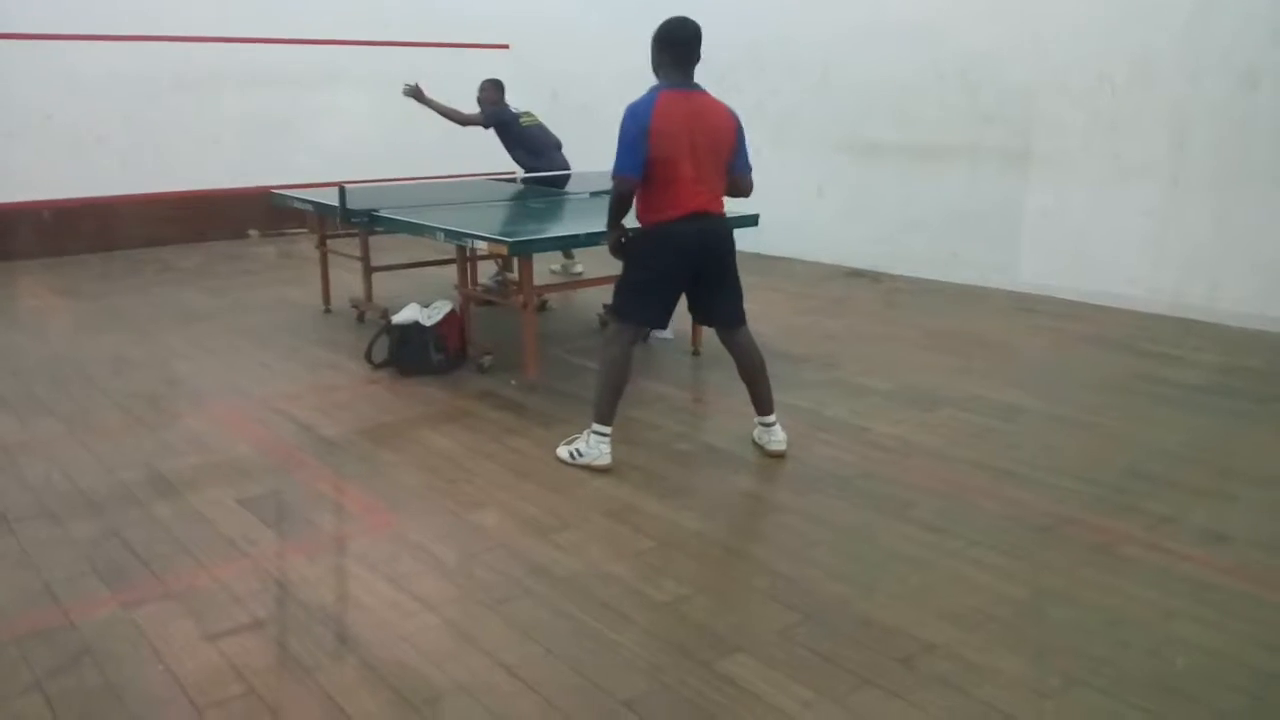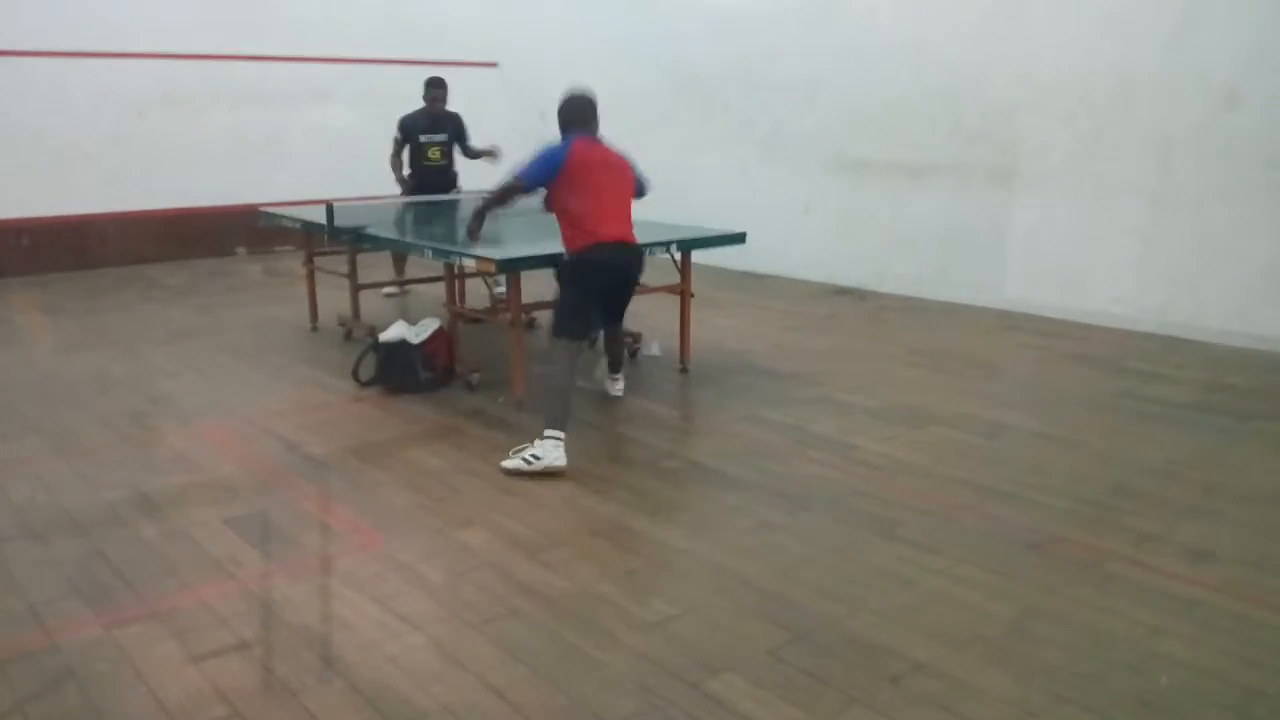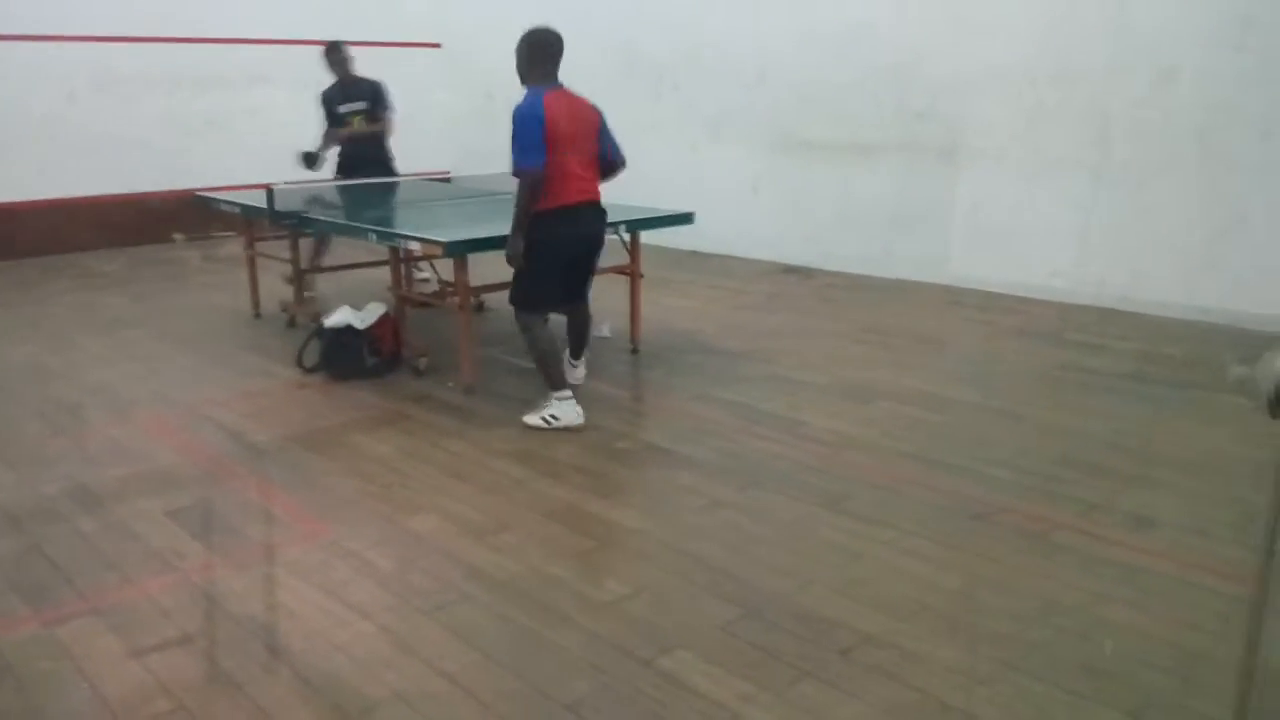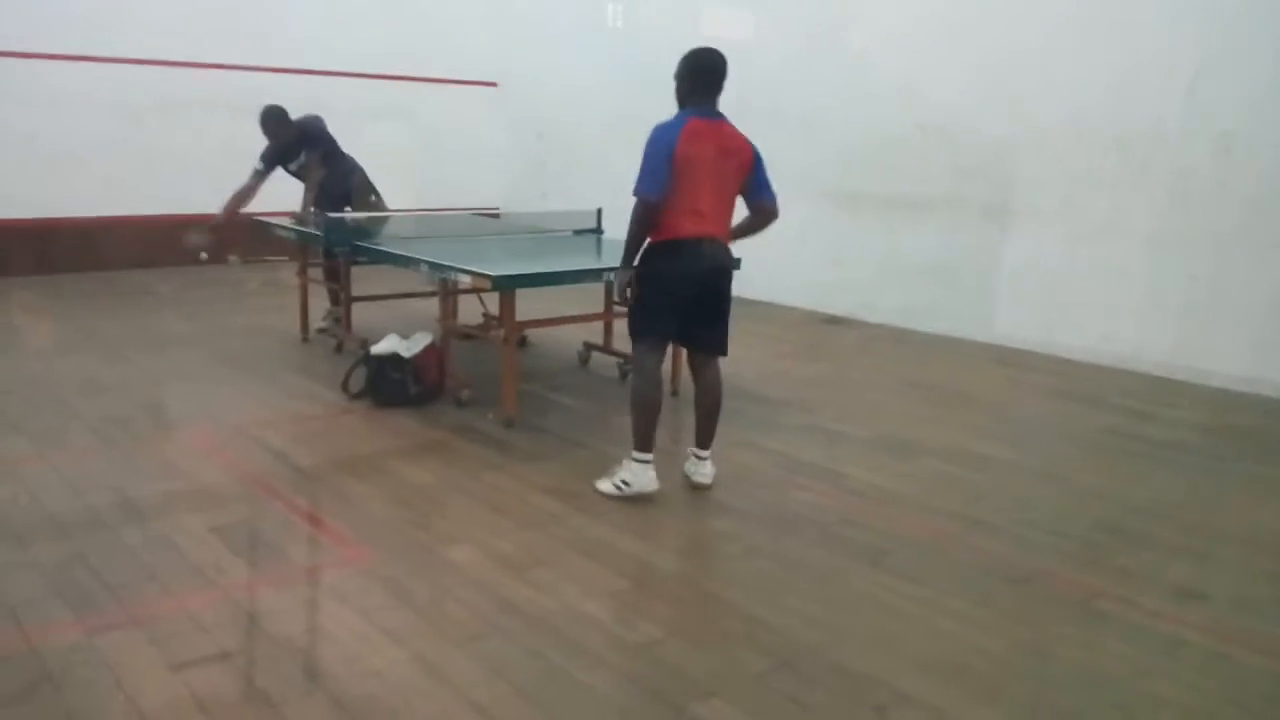
dt=1s
person 1, frame 1
left shoulder: (642, 112)
right shoulder: (725, 115)
left elbow: (625, 185)
right elbow: (742, 186)
left wrist: (614, 228)
left hip: (663, 237)
right hip: (714, 233)
left knee: (621, 334)
right knee: (735, 332)
left ankle: (598, 440)
right ankle: (770, 427)
person 1, frame 2
left shoulder: (563, 154)
right shoulder: (620, 161)
left elbow: (518, 185)
left wrist: (478, 214)
left hip: (590, 259)
right hip: (629, 255)
left knee: (565, 346)
right knee: (611, 318)
left ankle: (551, 443)
right ankle: (614, 377)
person 1, frame 3
left shoulder: (529, 110)
right shoulder: (586, 107)
left elbow: (532, 179)
right elbow: (615, 163)
left wrist: (516, 235)
left hip: (553, 224)
right hip: (591, 218)
left knee: (529, 314)
right knee: (574, 301)
left ankle: (563, 402)
right ankle: (575, 364)
person 1, frame 4
left shoulder: (668, 135)
right shoulder: (742, 145)
left elbow: (648, 205)
right elbow: (767, 212)
left wrist: (627, 263)
left hip: (670, 258)
right hip: (714, 260)
left knee: (647, 358)
right knee: (705, 361)
left ankle: (641, 465)
right ankle: (701, 459)
person 2, frame 1
left shoulder: (499, 113)
right shoulder: (523, 115)
left elbow: (463, 119)
right elbow: (556, 143)
left wrist: (425, 100)
left hip: (544, 173)
right hip: (560, 169)
left ankle: (505, 274)
right ankle: (570, 262)
person 2, frame 2
left shoulder: (454, 121)
right shoulder: (409, 122)
left elbow: (466, 151)
right elbow: (396, 154)
left wrist: (484, 152)
right wrist: (399, 176)
left hip: (447, 186)
right hip: (417, 187)
right ankle: (398, 280)
person 2, frame 3
left shoulder: (373, 88)
right shoulder: (329, 96)
left elbow: (385, 126)
left wrist: (351, 131)
right wrist: (321, 148)
left hip: (378, 162)
right hip: (348, 165)
right ankle: (308, 271)
person 2, frame 4
left shoulder: (312, 128)
right shoulder: (273, 153)
left elbow: (315, 171)
right elbow: (250, 187)
left wrist: (306, 208)
right wrist: (223, 216)
left hip: (353, 184)
right hip: (327, 197)
right knee: (329, 252)
right ankle: (336, 309)
